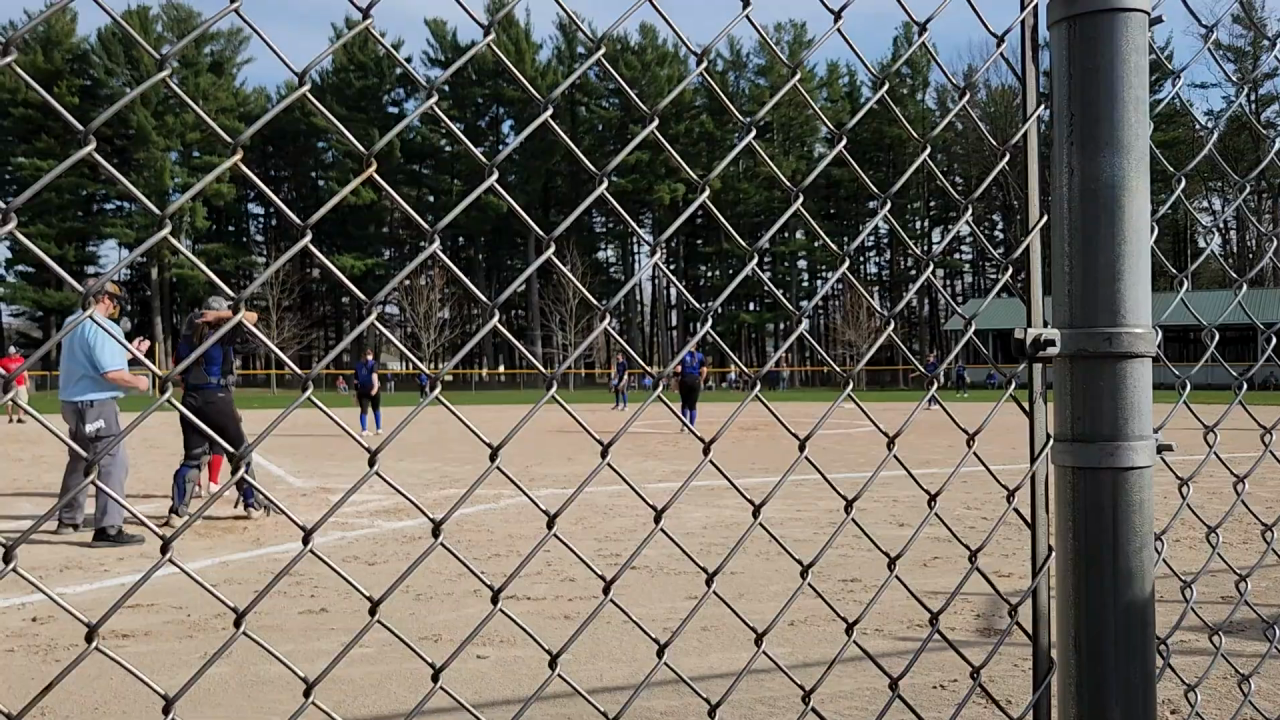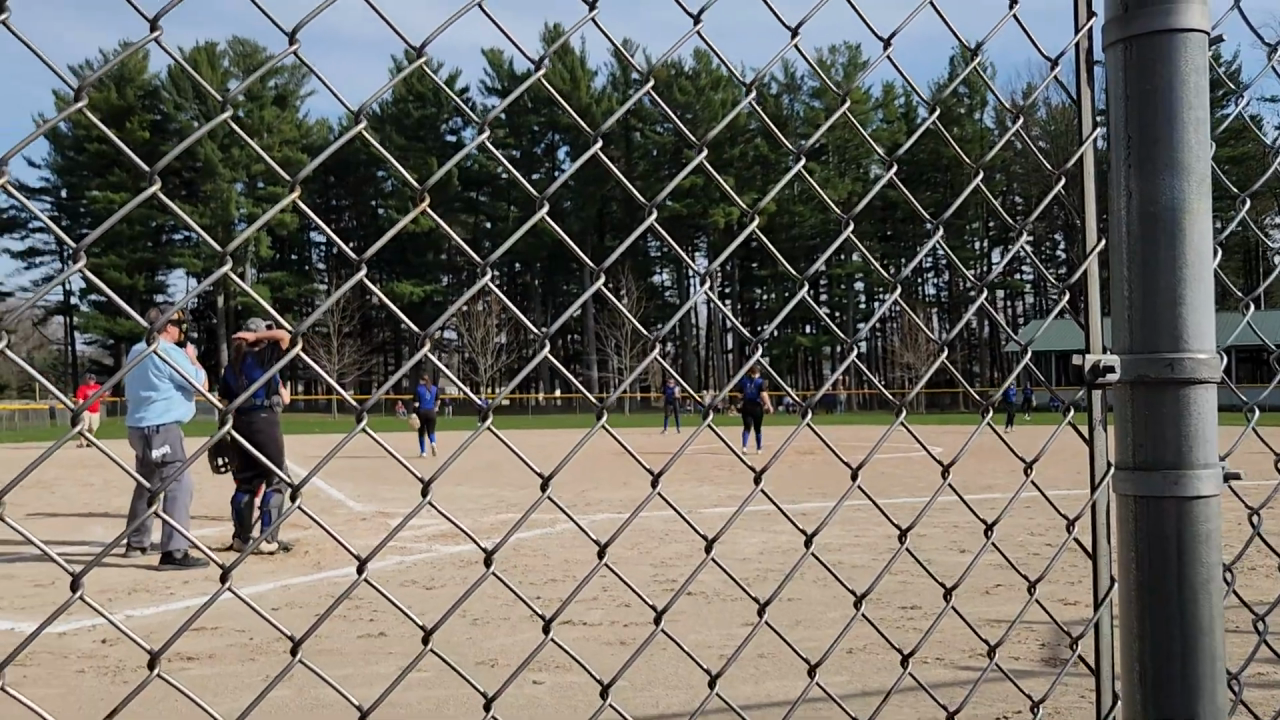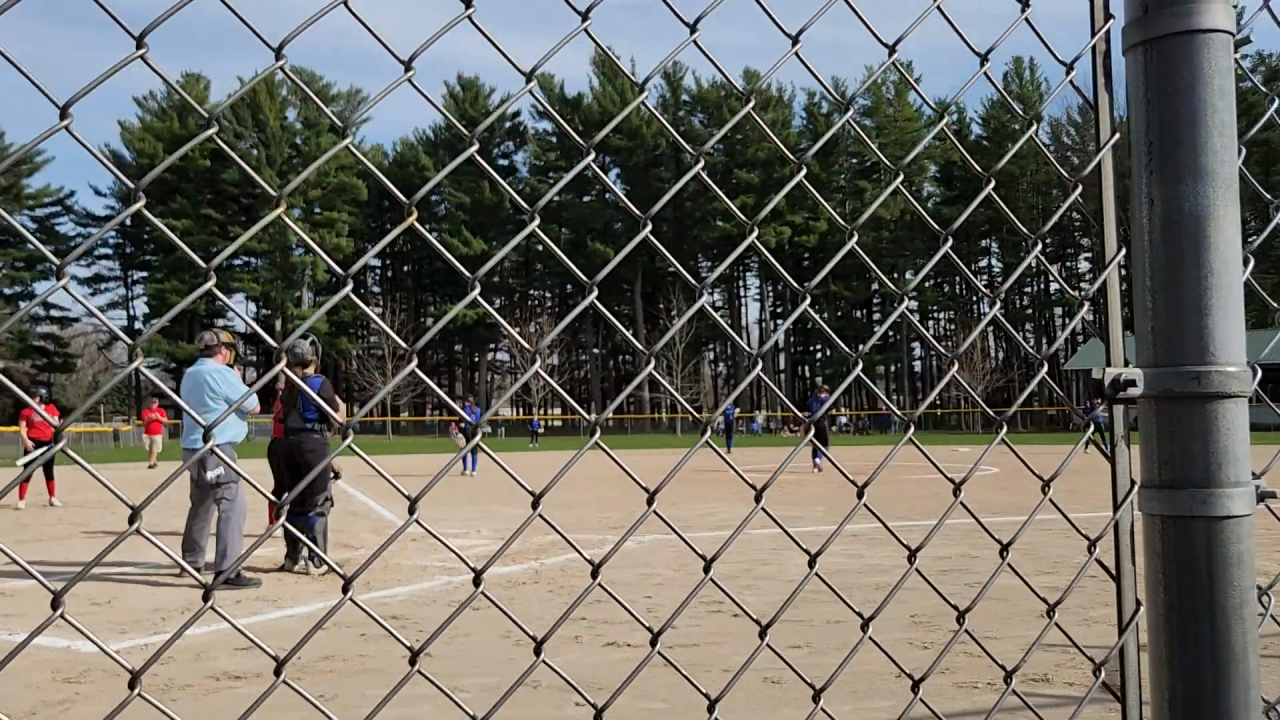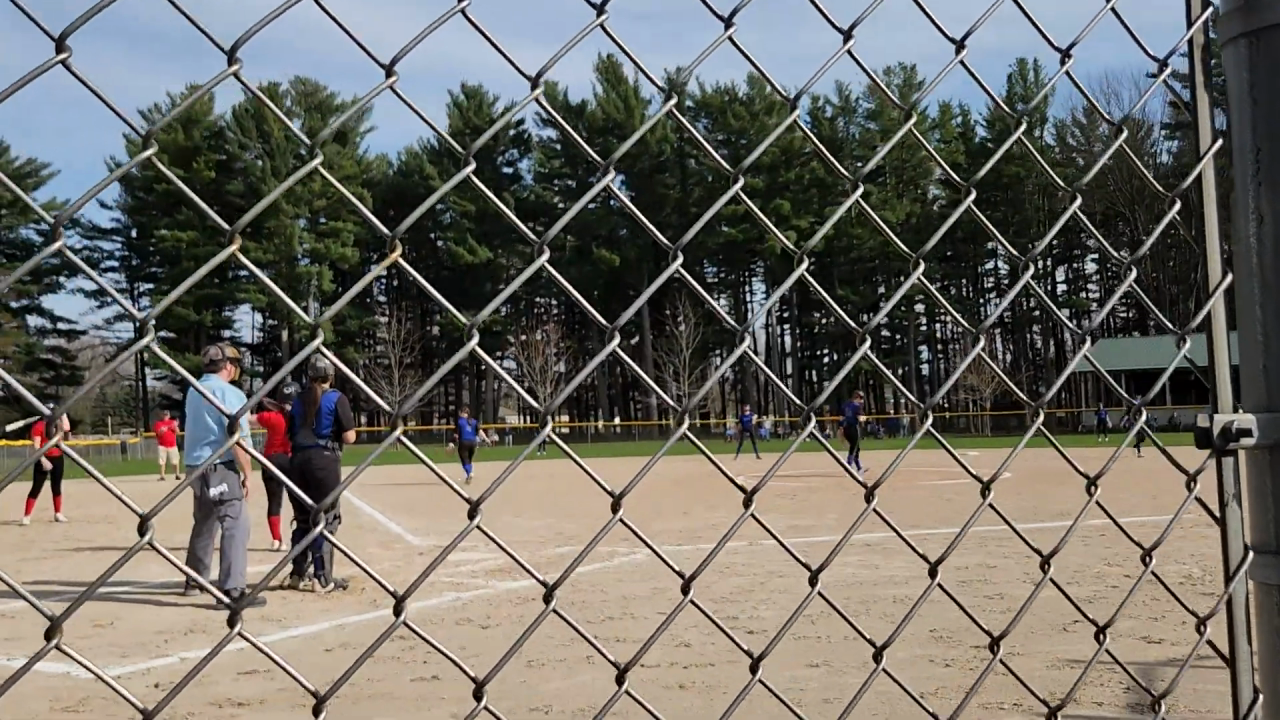
dt=0.7s
person 1, frame 1
left shoulder: (72, 324)
right shoulder: (101, 326)
right elbow: (111, 373)
left wrist: (130, 352)
right wrist: (137, 382)
left hip: (74, 402)
right hip: (95, 404)
left knee: (80, 461)
right knee: (113, 462)
left ankle: (68, 519)
right ankle: (107, 529)
person 1, frame 2
left shoulder: (135, 352)
right shoulder: (169, 352)
right elbow: (202, 385)
right wrist: (192, 358)
left hip: (139, 427)
right hip: (162, 429)
left knee: (146, 485)
right knee: (179, 486)
left ankle: (136, 542)
right ankle: (174, 553)
person 1, frame 3
left shoulder: (189, 375)
right shoulder: (222, 374)
right elbow: (253, 406)
right wrist: (239, 381)
left hip: (193, 449)
right hip: (215, 450)
left knee: (201, 506)
right knee: (232, 507)
left ankle: (192, 562)
right ankle: (227, 573)
person 1, frame 4
left shoulder: (193, 391)
right shoulder: (228, 391)
right elbow: (237, 439)
left wrist: (244, 418)
right wrist: (248, 473)
left hip: (196, 466)
right hip: (219, 467)
left knee: (204, 524)
right knee: (236, 525)
left ankle: (195, 581)
right ankle: (231, 590)
person 2, frame 1
left shoulder: (185, 340)
right shoulder: (222, 336)
left elbow: (181, 373)
right elbow: (251, 317)
right wrist: (218, 316)
left hip: (190, 400)
right hip: (218, 399)
left knee: (192, 457)
right knee: (239, 452)
left ankle: (177, 513)
right ankle: (253, 506)
person 2, frame 2
left shoulder: (231, 366)
right shoulder: (263, 357)
left elbow: (225, 403)
right elbow: (286, 336)
right wrist: (257, 336)
left hip: (241, 424)
right hip: (265, 422)
left knee: (246, 481)
right knee: (277, 480)
left ankle: (240, 538)
right ankle: (268, 539)
person 2, frame 3
left shoulder: (288, 386)
right shoulder: (320, 383)
left elbow: (286, 416)
right elbow: (335, 420)
right wrist: (341, 406)
left hip: (289, 444)
right hip: (314, 445)
left knee: (296, 503)
right knee: (318, 504)
left ankle: (292, 558)
right ankle: (317, 562)
person 2, frame 4
left shoulder: (298, 400)
right shoulder: (336, 398)
left elbow: (291, 434)
right elbow: (349, 437)
left hip: (298, 460)
right hip: (324, 460)
left knee: (303, 520)
right knee: (326, 520)
left ankle: (298, 575)
right ankle: (322, 579)
